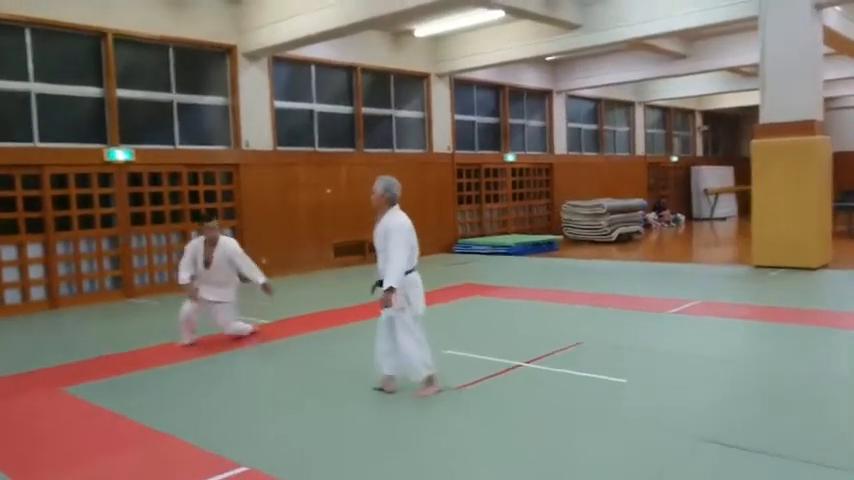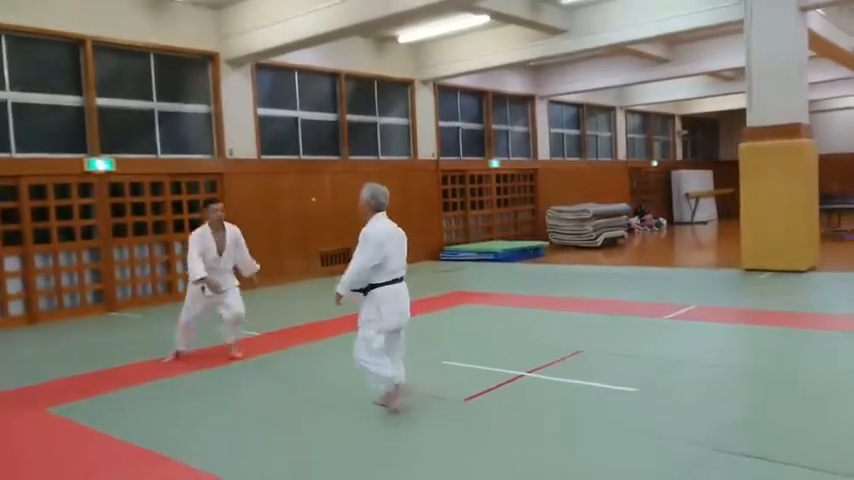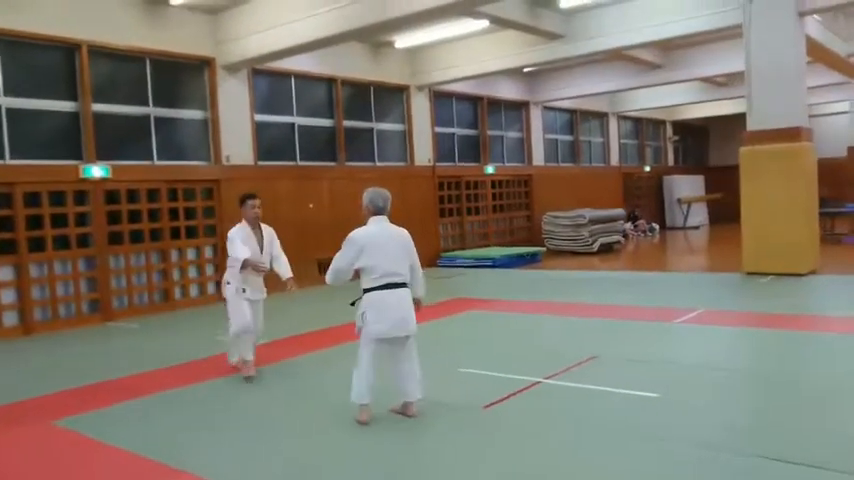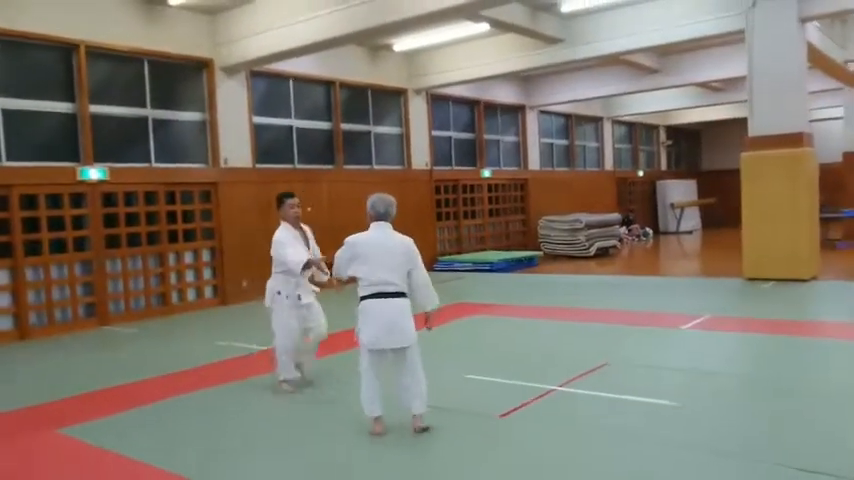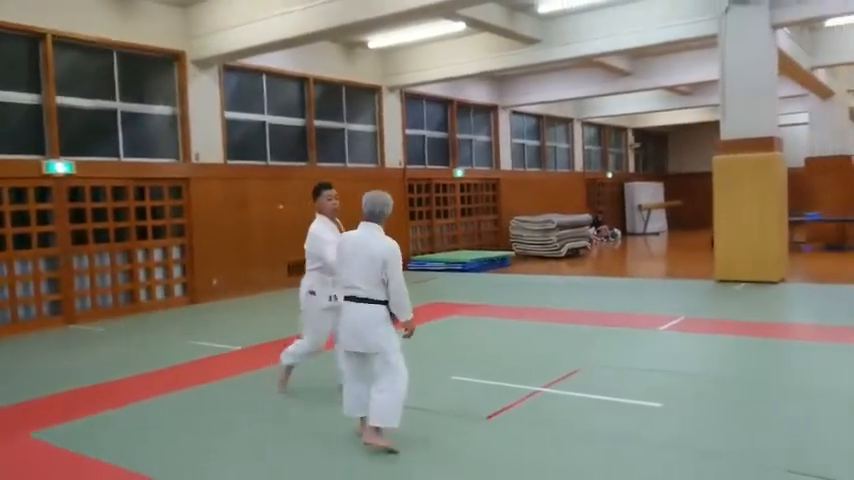
dt=0.3s
person 1, frame 1
left shoulder: (396, 223)
right shoulder: (387, 219)
left elbow: (398, 259)
left wrist: (389, 289)
left hip: (402, 288)
right hip: (396, 286)
left knee: (409, 336)
right knee: (387, 333)
left ankle: (430, 380)
right ankle: (389, 379)
person 1, frame 2
left shoulder: (373, 231)
right shoulder: (395, 229)
left elbow: (359, 267)
left wrist: (341, 290)
left hip: (381, 297)
right hip: (397, 292)
left knee: (366, 350)
right knee: (392, 348)
left ankle: (395, 387)
right ankle: (391, 393)
person 1, frame 3
left shoulder: (358, 236)
right shoulder: (402, 234)
left elbow: (338, 270)
right elbow: (415, 268)
left wrist: (332, 279)
right wrist: (417, 294)
left hip: (375, 302)
right hip: (401, 299)
left knee: (366, 357)
right knee: (405, 355)
left ankle: (363, 408)
right ankle: (409, 404)
person 1, frame 4
left shoulder: (354, 242)
right shoulder: (406, 243)
left elbow: (339, 270)
right elbow: (419, 279)
right wrist: (429, 307)
left hip: (371, 311)
right hip: (399, 310)
left knee: (370, 369)
right knee: (410, 367)
left ankle: (376, 420)
right ankle: (417, 418)
person 1, frame 5
left shoulder: (345, 240)
right shoulder: (388, 246)
right elbow: (396, 288)
right wrist: (406, 318)
left hip: (349, 313)
right hip: (374, 317)
left knee: (355, 373)
right knee: (392, 374)
left ankle: (364, 424)
right ankle: (375, 431)
person 2, frame 1
left shoulder: (230, 245)
right shoulder: (194, 245)
left elbow: (246, 265)
right elbow: (185, 267)
left wrist: (262, 282)
right wrist: (188, 286)
left hip: (225, 290)
right hip: (203, 287)
left knee: (229, 328)
right knee: (186, 313)
left ankle: (248, 329)
right ankle: (188, 339)
person 2, frame 2
left shoulder: (234, 231)
right shoulder: (198, 235)
left elbow: (242, 255)
right elbow: (194, 261)
left wrist: (250, 272)
right wrist: (207, 280)
left hip: (227, 281)
right hip: (202, 283)
left knee: (236, 313)
right knee: (188, 318)
left ankle: (232, 343)
right ankle: (179, 349)
person 2, frame 3
left shoulder: (268, 231)
right shoulder: (235, 233)
left elbow: (278, 256)
right elbow: (238, 254)
left wrist: (288, 277)
right wrist: (251, 263)
left hip: (256, 286)
right hip: (236, 285)
left knee: (255, 327)
right knee: (242, 323)
left ankle: (236, 358)
right ankle: (245, 361)
person 2, frame 4
left shoulder: (305, 230)
right shoulder: (281, 236)
left elbow: (314, 255)
right elbow: (293, 258)
left wrist: (325, 276)
right wrist: (312, 263)
left hip: (303, 290)
right hip: (283, 292)
left knee: (318, 330)
right knee: (288, 337)
left ankle: (300, 364)
right ankle: (285, 376)
person 2, frame 5
left shoulder: (336, 224)
right shoulder: (319, 230)
right elbow: (335, 258)
left hip: (336, 290)
right hip: (318, 292)
right knee: (313, 340)
right ankle: (288, 364)
